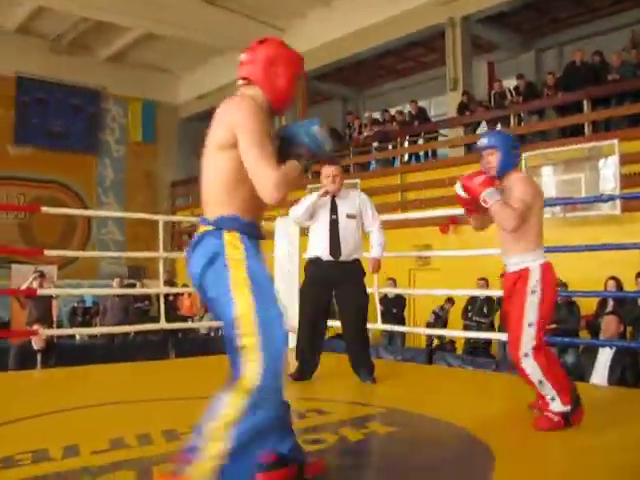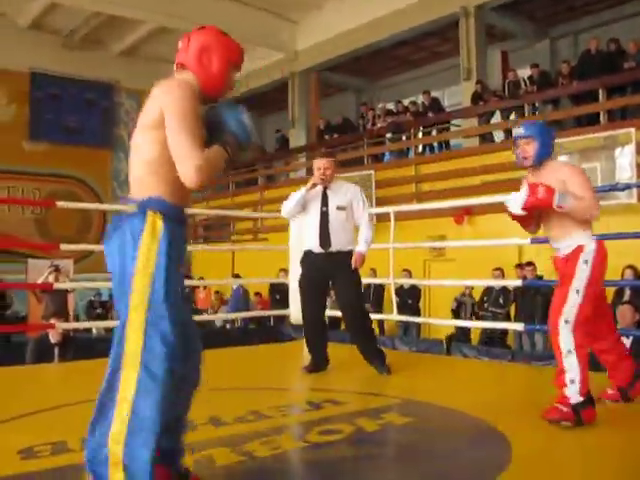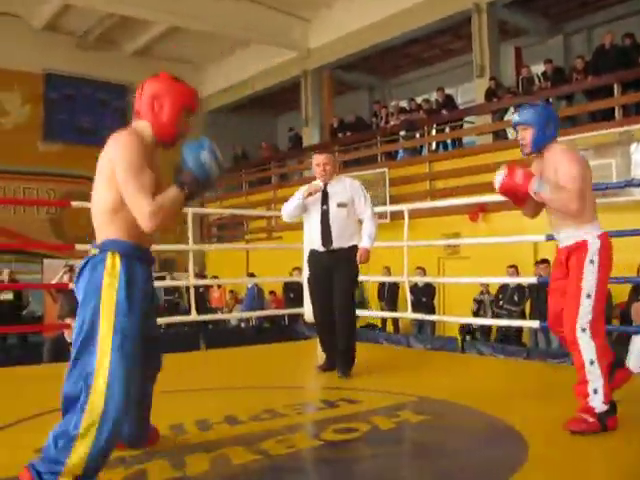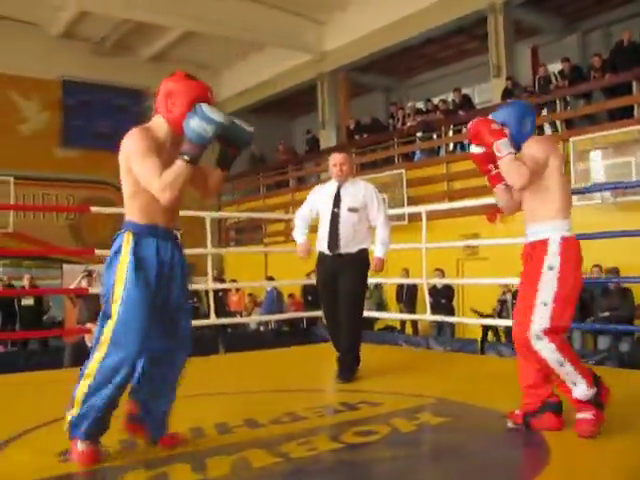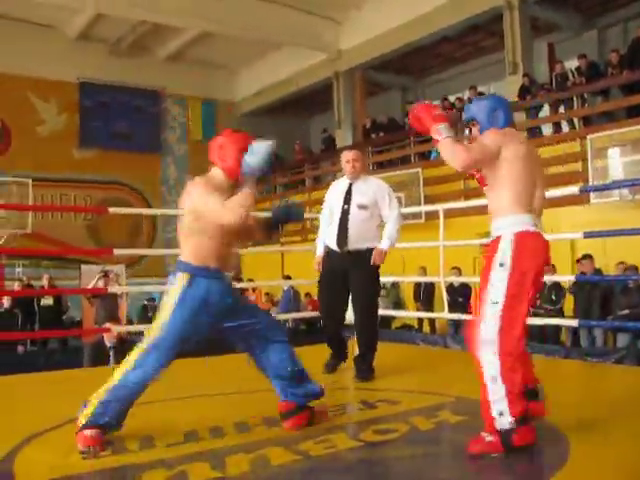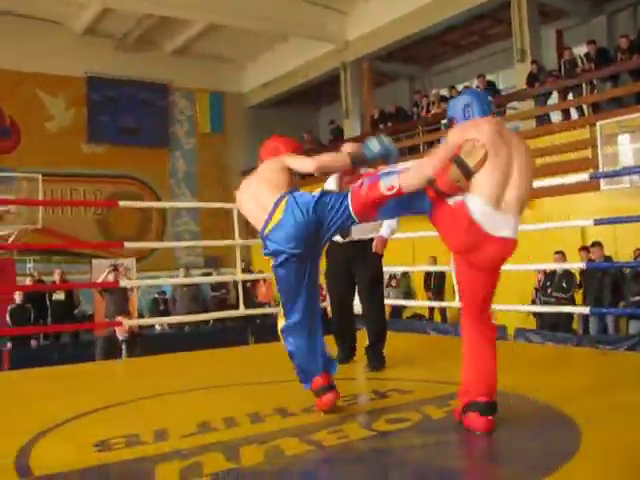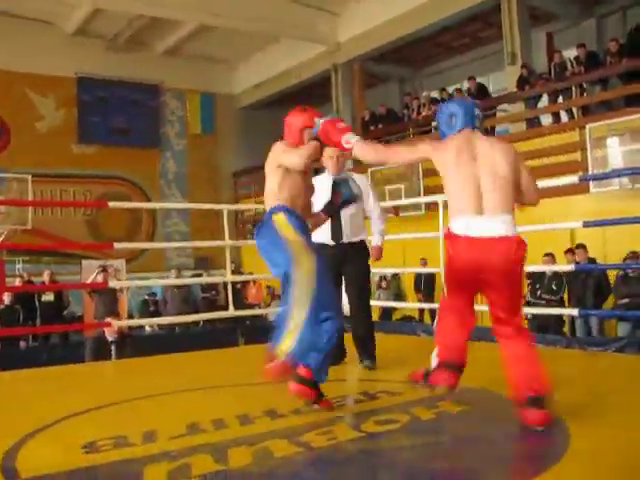
dt=0.3s
person 1, frame 1
left shoulder: (235, 113)
right shoulder: (246, 110)
right elbow: (272, 192)
left wrist: (287, 157)
right wrist: (301, 158)
left hip: (227, 249)
right hip: (230, 249)
left knee: (257, 361)
right knee: (263, 371)
person 1, frame 2
left shoulder: (171, 102)
right shoulder: (177, 91)
right elbow: (193, 176)
left wrist: (212, 145)
right wrist: (228, 147)
left hip: (155, 232)
right hip: (149, 232)
left knee: (178, 357)
right knee: (144, 362)
person 1, frame 3
left shoulder: (135, 150)
right shoulder: (128, 144)
right elbow: (149, 219)
left wrist: (183, 188)
right wrist: (188, 183)
left hip: (129, 267)
right hip: (115, 269)
left knee: (142, 360)
right knee: (106, 383)
left ankle: (130, 427)
person 1, frame 4
left shoulder: (179, 144)
right shoulder: (139, 139)
left elbow: (208, 189)
right elbow: (165, 193)
left wrist: (228, 153)
right wrist: (193, 148)
left hip: (171, 250)
right hip: (140, 248)
left knee: (173, 342)
right knee: (125, 343)
left ankle: (146, 421)
right ankle: (84, 428)
person 1, frame 5
left shoulder: (228, 192)
right shoulder: (200, 187)
left elbow: (245, 229)
right elbow: (232, 217)
left wrist: (275, 221)
right wrist: (252, 178)
left hip: (220, 286)
right hip: (190, 286)
left knee: (272, 337)
right knee: (148, 360)
left ankle: (296, 406)
right ankle: (94, 423)
person 1, frame 6
left shoulder: (241, 192)
right shoulder: (277, 162)
right elbow: (316, 164)
right wrist: (355, 152)
left hip: (279, 240)
right hip: (298, 210)
left knee: (298, 320)
left ankle: (321, 384)
person 1, frame 7
left shoulder: (302, 179)
right shoulder: (282, 149)
right elbow: (301, 161)
left wrist: (332, 207)
right wrist: (316, 140)
left hip: (291, 228)
right hip: (281, 224)
left knee: (327, 312)
right knee: (309, 278)
left ankle: (307, 378)
right ankle: (285, 356)
person 2, frame 1
left shoulder: (520, 183)
right shoulder: (499, 186)
left elbow: (511, 223)
right elbow: (479, 224)
left wrist: (487, 192)
right wrist: (470, 201)
left hip: (532, 273)
right hip: (515, 274)
left knee: (526, 350)
right knee: (522, 347)
left ankle: (563, 408)
right ankle: (554, 395)
person 2, frame 2
left shoulder: (565, 170)
right shoulder: (530, 182)
left elbow: (591, 210)
right elbow: (533, 227)
left wrist: (550, 198)
right wrist: (520, 214)
left hip: (584, 254)
right hip: (565, 259)
left knee: (563, 323)
right knee: (595, 325)
left ankle: (577, 401)
person 2, frame 3
left shoulder: (564, 155)
right shoulder: (538, 164)
left elbow: (574, 204)
right elbow: (532, 211)
left wrist: (530, 184)
right wrist: (516, 193)
left hip: (588, 247)
right hip: (567, 250)
left knee: (581, 326)
right knee: (560, 320)
left ankle: (600, 408)
right ankle: (607, 369)
person 2, frame 4
left shoulder: (537, 144)
right shoulder: (523, 156)
left elbow: (522, 178)
right elbow: (509, 206)
left wrist: (497, 142)
right wrist: (491, 168)
left hip: (555, 248)
right hip: (540, 249)
left knee: (538, 331)
right knee: (526, 330)
left ankle: (587, 390)
right ankle: (539, 407)
person 2, frame 5
left shoulder: (498, 135)
right shoulder: (525, 151)
left elbow: (462, 161)
left wrist: (438, 127)
right wrist: (483, 175)
left hip: (512, 244)
right hip: (529, 244)
left knee: (491, 336)
right knee: (504, 333)
left ankle: (507, 427)
right ankle: (524, 400)
person 2, frame 6
left shoulder: (473, 130)
right shoulder: (521, 148)
left elbow: (430, 169)
left wrist: (378, 188)
left hip: (462, 222)
right hip: (500, 242)
left knee: (421, 182)
right knee: (477, 323)
right ankle: (480, 408)
person 2, frame 7
left shoulder: (439, 149)
right shoulder: (505, 150)
left elbow: (377, 154)
right elbow: (532, 197)
left wrist: (341, 135)
left hip: (464, 244)
right hip: (505, 245)
left knee: (456, 307)
right knee: (510, 326)
left ankle: (445, 367)
right ankle: (531, 400)
person 3, frame 1
left shoulder: (358, 198)
right shoulder: (312, 200)
left elbow: (374, 228)
right elbow: (295, 216)
left wrist: (376, 254)
right wrist: (318, 195)
left hip: (348, 267)
right hip: (318, 266)
left knee: (354, 320)
right knee: (310, 318)
left ankle: (364, 369)
right ankle: (305, 367)
person 3, frame 2
left shoulder: (351, 191)
right shoulder: (307, 193)
left elbow: (365, 222)
right elbow: (287, 212)
left wrist: (361, 249)
right wrist: (306, 189)
left hip: (343, 258)
right hip: (313, 259)
left knee: (354, 309)
right knee: (311, 312)
left ankle: (375, 357)
right ankle: (318, 358)
person 3, frame 3
left shoulder: (351, 186)
right shoulder: (306, 192)
left elbow: (368, 216)
right elbow: (287, 215)
left wrist: (365, 245)
right wrist: (303, 195)
left hip: (345, 255)
right hip: (318, 257)
left knee: (343, 306)
right knee: (322, 310)
left ankle: (345, 360)
right ankle: (333, 356)
person 3, frame 4
left shoulder: (366, 190)
right shoulder: (319, 192)
left elbow: (381, 222)
right elbow: (302, 216)
left wrist: (380, 253)
right wrist: (301, 240)
left hip: (353, 260)
right hip: (326, 259)
left knee: (350, 313)
right knee: (331, 313)
left ankle: (348, 365)
right ankle: (347, 359)
person 3, frame 5
left shoulder: (377, 187)
right shoulder: (335, 188)
left elbow: (394, 218)
right elbow: (325, 220)
left wrist: (384, 246)
right wrist: (319, 251)
left hip: (363, 257)
right hip: (334, 256)
left knee: (364, 311)
right knee: (328, 307)
left ankle: (364, 363)
right ankle: (337, 351)
person 3, frame 6
right shoulder: (332, 182)
left wrist: (384, 235)
left hip: (365, 247)
right hip: (337, 247)
left knee: (371, 300)
right knee: (339, 301)
left ankle: (375, 354)
right ankle: (345, 350)
person 3, frame 7
left shoulder: (359, 181)
right shoulder: (314, 184)
left elbow: (375, 212)
left wrist: (378, 241)
left hip: (354, 247)
right hip: (324, 250)
left knee: (359, 300)
left ankle: (366, 352)
right ankle: (336, 351)
